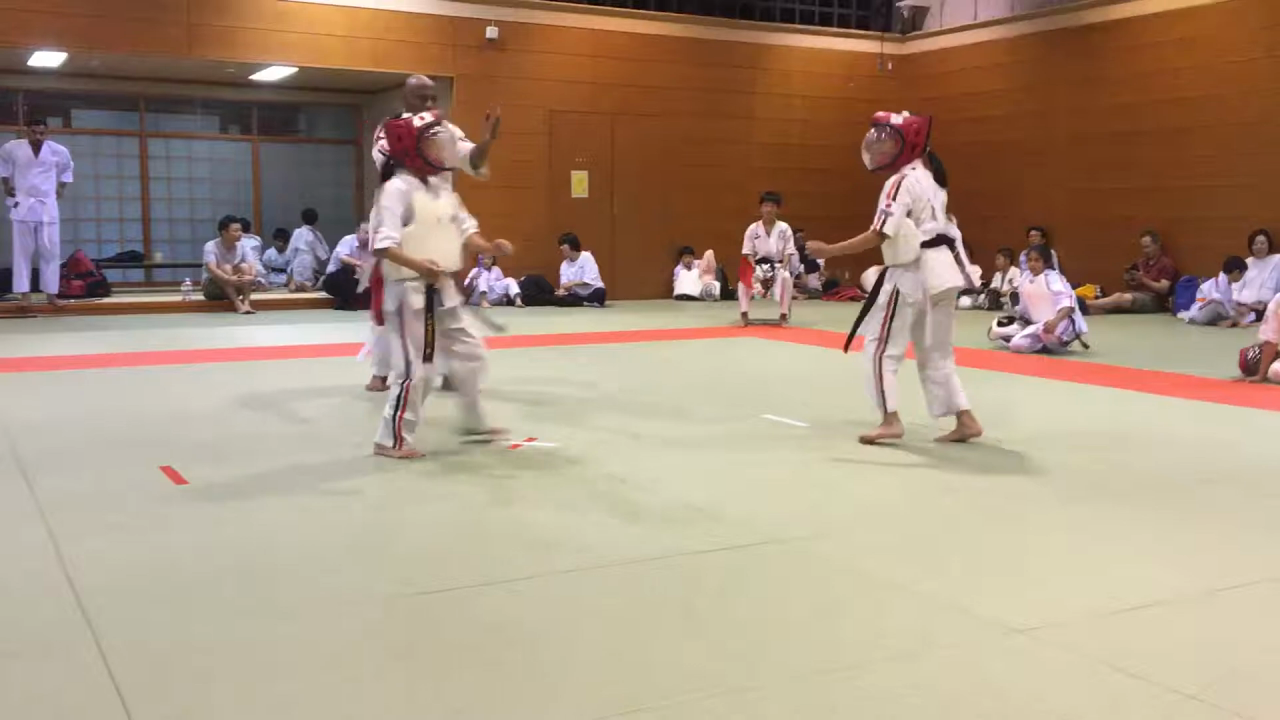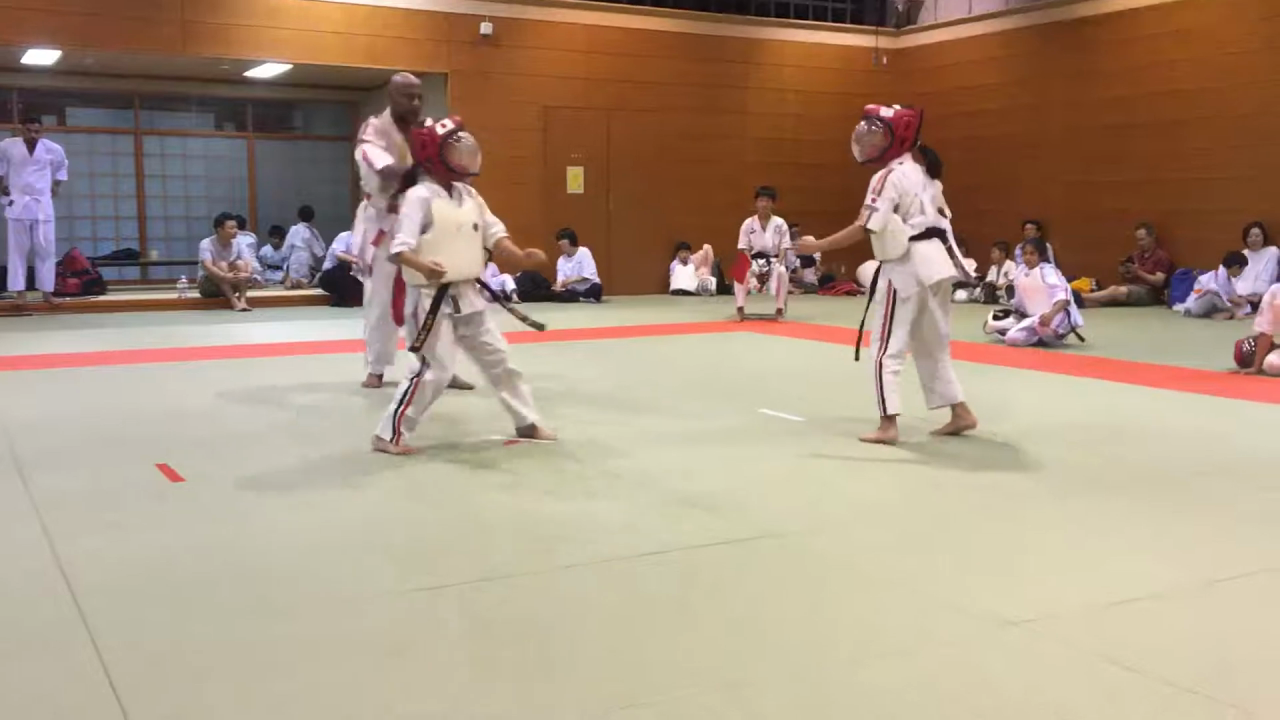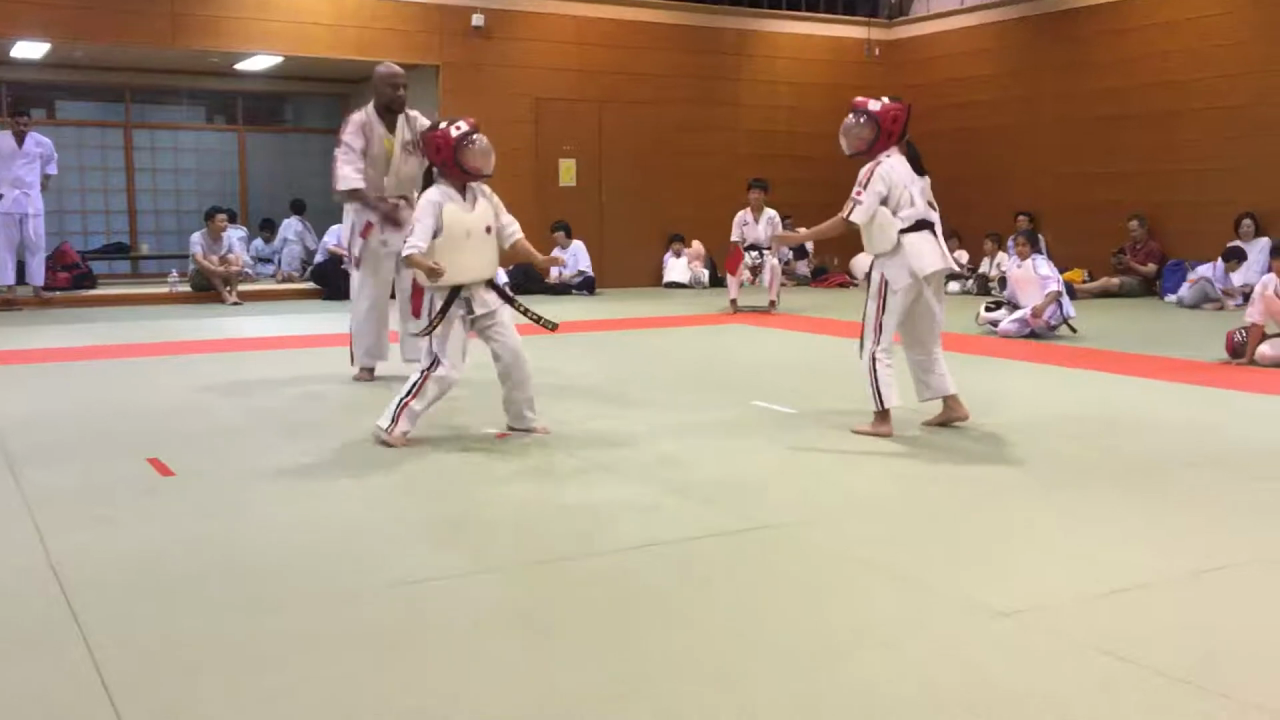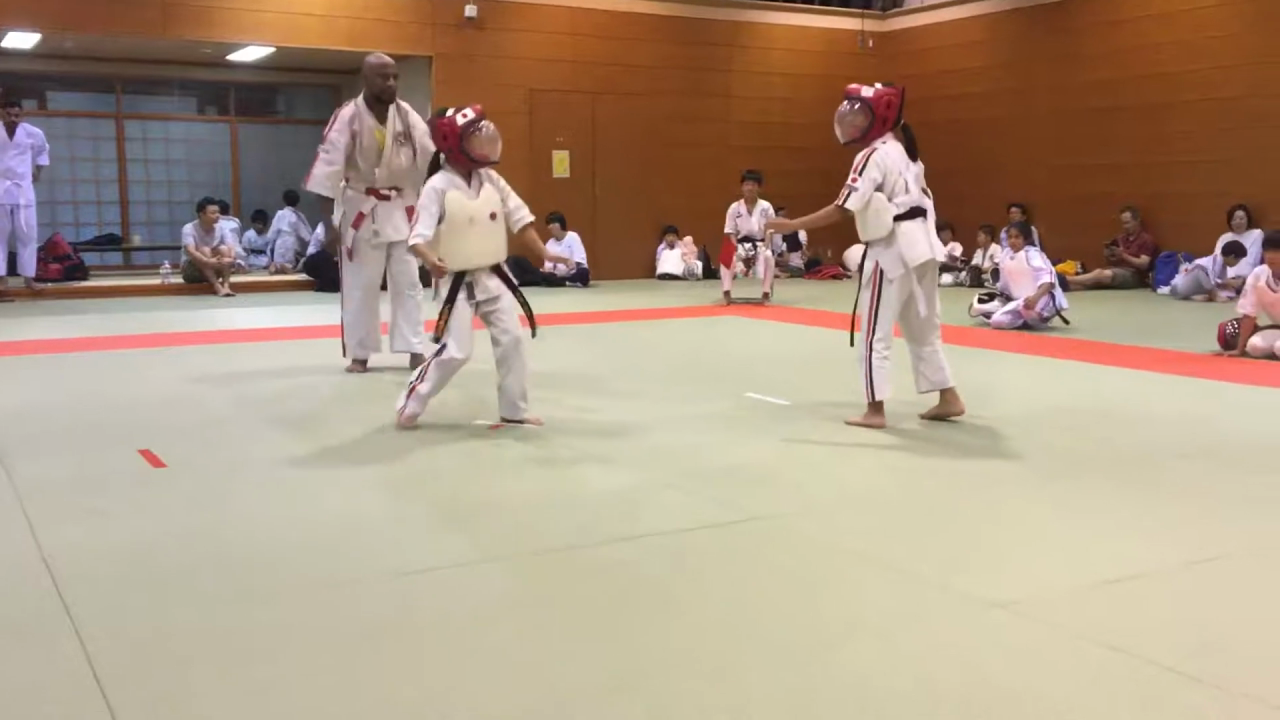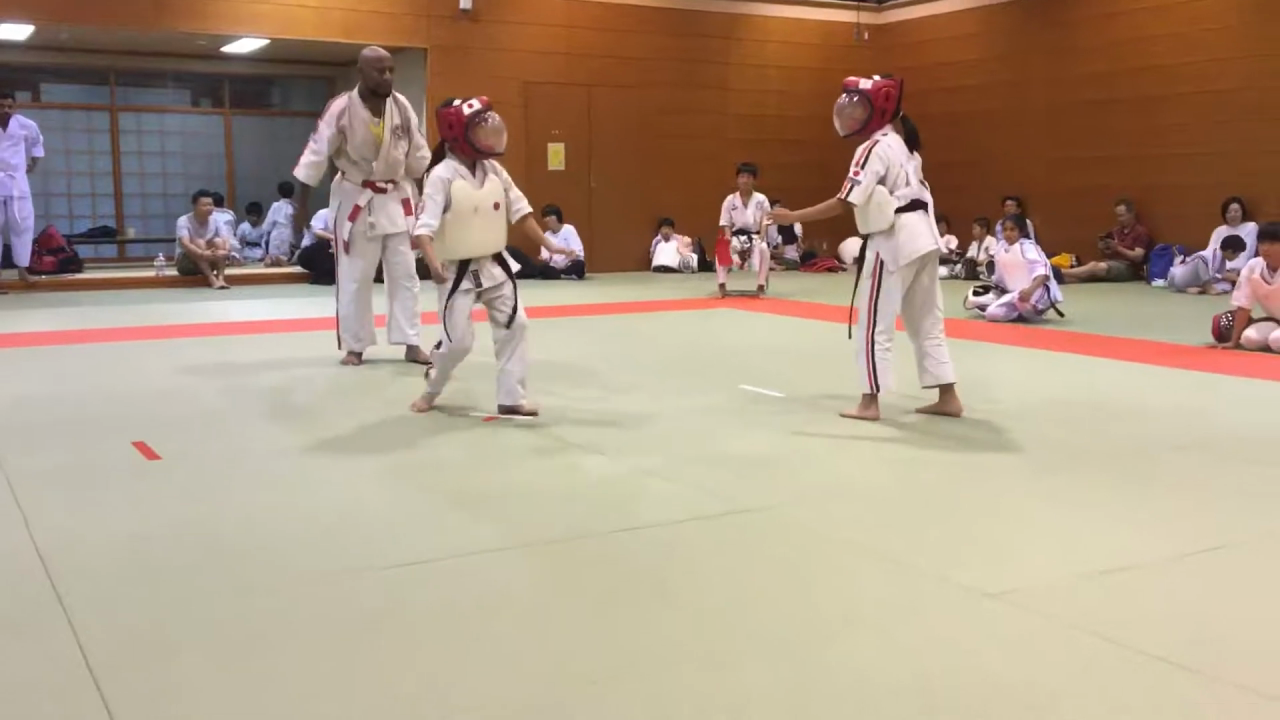
dt=0.1s
person 1, frame 1
left shoulder: (900, 183)
right shoulder: (929, 179)
left elbow: (879, 235)
left wrist: (829, 250)
right wrist: (894, 257)
left hip: (914, 274)
right hip: (941, 271)
left knee: (881, 347)
right knee: (936, 354)
left ankle: (891, 421)
right ankle: (965, 420)
person 1, frame 2
left shoulder: (889, 177)
right shoulder: (923, 173)
left elbow: (864, 228)
right elbow: (942, 217)
left wrist: (816, 246)
left hip: (907, 267)
right hip: (935, 263)
left knee: (887, 347)
right knee: (932, 346)
left ankle: (888, 424)
right ankle: (961, 413)
person 1, frame 3
left shoulder: (876, 171)
right shoulder: (910, 167)
left elbow: (847, 221)
right elbow: (931, 211)
left wrist: (800, 237)
left hip: (898, 261)
right hip: (926, 256)
left knee: (877, 341)
right knee: (923, 338)
left ankle: (882, 418)
right ankle: (952, 404)
person 1, frame 4
left shoulder: (871, 157)
right shoulder: (905, 153)
left elbow: (842, 208)
right elbow: (922, 199)
left wrist: (792, 225)
left hip: (892, 248)
right hip: (920, 245)
left knee: (876, 330)
right knee: (923, 327)
left ankle: (875, 410)
right ankle: (949, 398)
person 1, frame 5
left shoulder: (872, 149)
right shoulder: (902, 145)
left elbow: (844, 201)
left wrist: (794, 216)
left hip: (893, 241)
right hip: (920, 237)
left knee: (875, 323)
right knee: (926, 321)
left ankle: (870, 402)
right ankle: (947, 397)
person 2, frame 1
left shoulder: (440, 188)
right shoulder: (397, 189)
left elbow: (464, 229)
right elbow: (383, 245)
left wrist: (490, 247)
right wrist: (418, 265)
left hip: (442, 289)
right hip: (410, 292)
left knee: (472, 355)
right knee: (418, 368)
left ankle: (473, 422)
right ankle: (391, 439)
person 2, frame 2
left shoulder: (467, 194)
right shoulder: (419, 197)
left elbow: (492, 233)
right elbow: (400, 248)
left wrist: (520, 256)
right wrist: (422, 266)
left hip: (469, 293)
right hip: (434, 298)
left knee: (497, 357)
right knee: (433, 369)
left ankle: (527, 421)
right ankle: (389, 434)
person 2, frame 3
left shoulder: (484, 194)
right shoulder: (434, 200)
left elbow: (509, 233)
right elbow: (411, 250)
left wrist: (538, 259)
right wrist: (425, 266)
left hip: (484, 292)
right hip: (448, 298)
left knee: (512, 354)
right knee: (443, 367)
left ankle: (522, 418)
right ankle: (391, 425)
person 2, frame 4
left shoulder: (491, 180)
right shoulder: (438, 187)
left elbow: (519, 219)
right elbow: (419, 237)
left wrist: (545, 252)
right wrist: (430, 259)
left hip: (492, 276)
right hip: (454, 282)
left knee: (511, 339)
right knee: (454, 351)
left ankle: (514, 409)
right ankle: (410, 405)
person 2, frame 5
left shoulder: (493, 171)
right shoulder: (442, 176)
left elbow: (518, 210)
right elbow: (424, 228)
left wrist: (546, 243)
right wrist: (432, 260)
left hip: (493, 265)
right hip: (457, 271)
left knee: (513, 324)
right knee: (456, 339)
left ankle: (512, 398)
right ankle: (432, 390)
person 3, frame 1
left shoulder: (444, 131)
right shoulder: (390, 130)
left elbow: (473, 159)
right elbow: (394, 158)
left wrist: (487, 142)
left hip: (434, 224)
right hip: (396, 222)
left knee: (444, 299)
right knee: (391, 302)
left ankle: (451, 371)
right ankle: (382, 370)
person 3, frame 2
right shoulder: (373, 129)
right elbow: (379, 169)
right wrist: (411, 171)
right hip: (381, 223)
right knee: (380, 300)
right ankle: (376, 368)
person 3, frame 3
left shoulder: (415, 121)
right shoulder: (357, 124)
right elbow: (348, 176)
right wrist: (381, 208)
left hip: (408, 213)
right hip: (367, 215)
left knee: (416, 290)
right knee: (368, 293)
right ankle: (367, 361)
person 3, frame 4
left shoulder: (405, 112)
right shoulder: (348, 116)
left elbow: (426, 158)
right elbow: (329, 169)
right wrist: (328, 223)
left hip: (400, 205)
right hip: (360, 206)
left knee: (408, 282)
right knee: (360, 284)
left ankle: (415, 352)
right ankle: (359, 353)
person 3, frame 5
left shoulder: (401, 105)
right shoulder: (341, 109)
left elbow: (418, 155)
right elbow: (315, 157)
right wrist: (302, 204)
left hip: (396, 198)
right hip: (356, 199)
left knee: (404, 274)
right knee: (354, 277)
left ankle: (412, 344)
right ankle: (354, 346)
person 4, frame 1
left shoulder: (58, 151)
left elbow: (67, 166)
left wrist: (62, 187)
left hip: (47, 206)
right hip: (23, 206)
left knee: (50, 251)
right knee: (22, 251)
left ankle: (51, 294)
right ankle: (25, 294)
person 4, frame 2
left shoulder: (53, 149)
left elbow: (61, 165)
left wrist: (57, 185)
left hip: (42, 204)
right hip: (17, 204)
left knee: (46, 249)
right knee: (18, 250)
left ankle: (47, 292)
right ankle: (20, 292)
person 4, frame 3
left shoulder: (42, 143)
left elbow: (50, 159)
left wrist: (46, 179)
left hip: (32, 198)
left knee: (35, 243)
left ankle: (37, 286)
person 4, frame 4
left shoulder: (33, 133)
left elbow: (42, 150)
left wrist: (38, 170)
left hip: (23, 189)
left knee: (27, 234)
left ankle: (28, 278)
person 4, frame 5
left shoulder: (26, 125)
left elbow: (36, 141)
left wrist: (34, 162)
left hip: (17, 181)
left knee: (22, 225)
left ankle: (22, 269)
